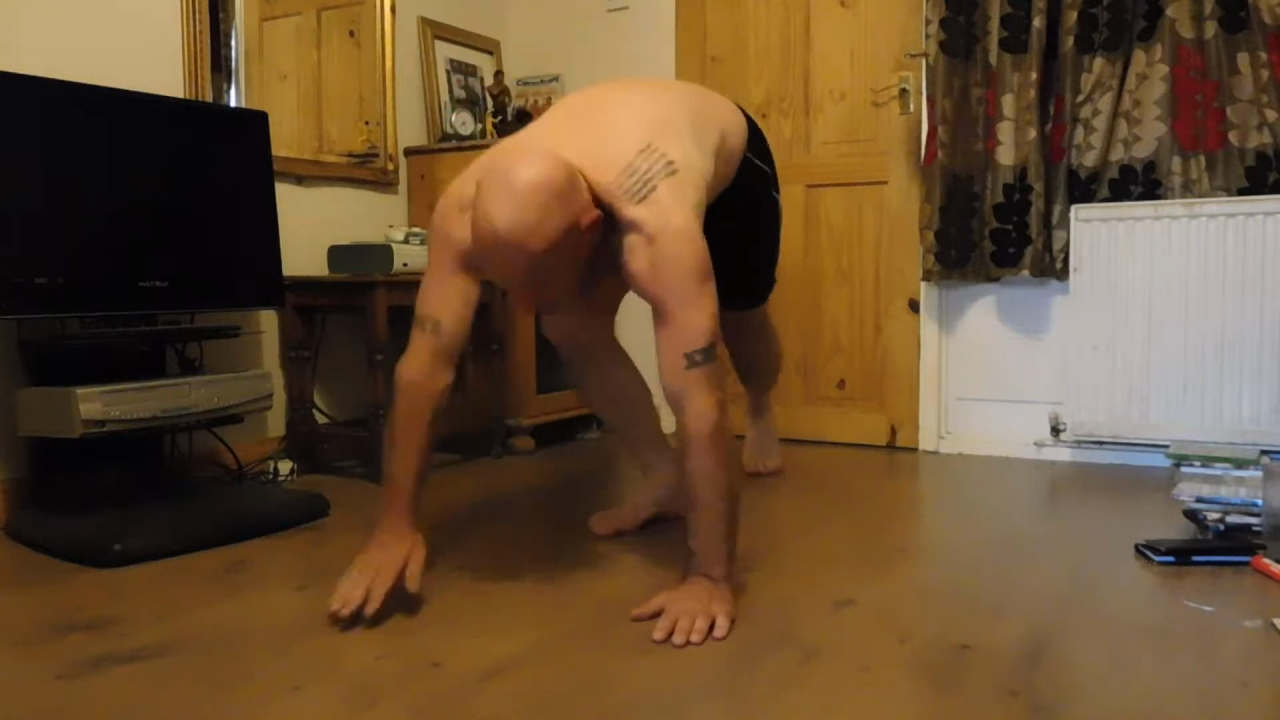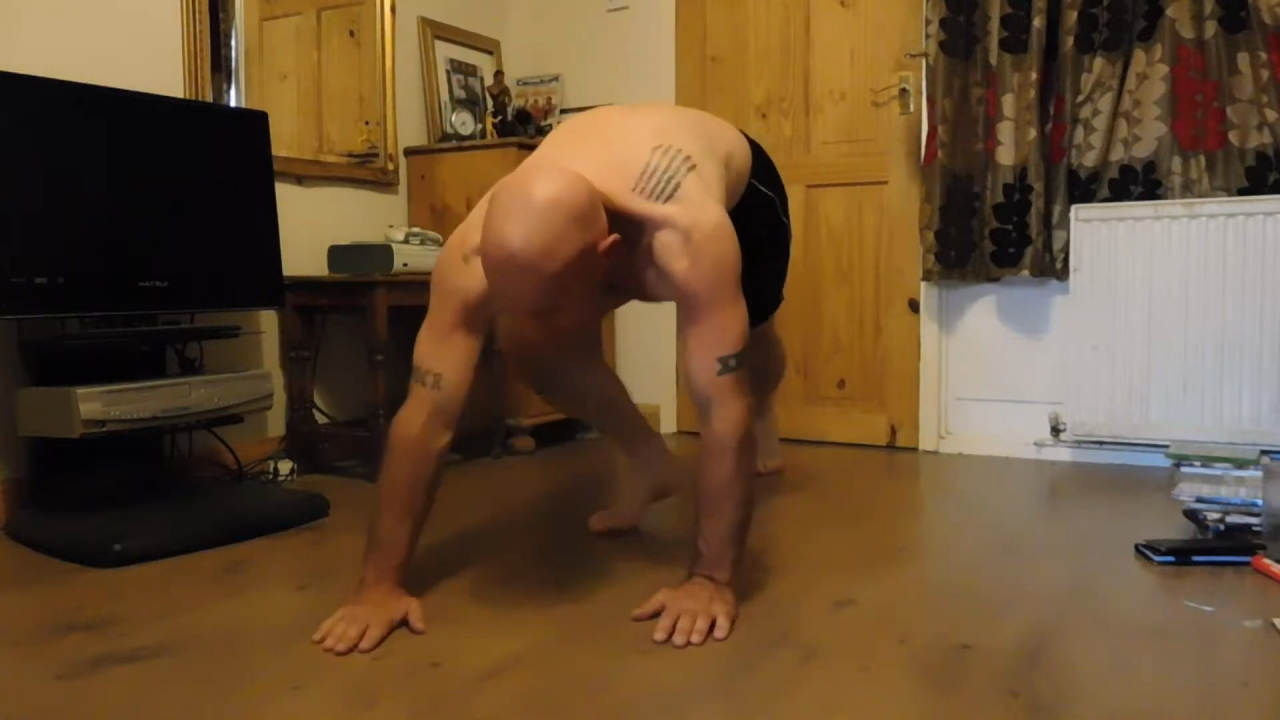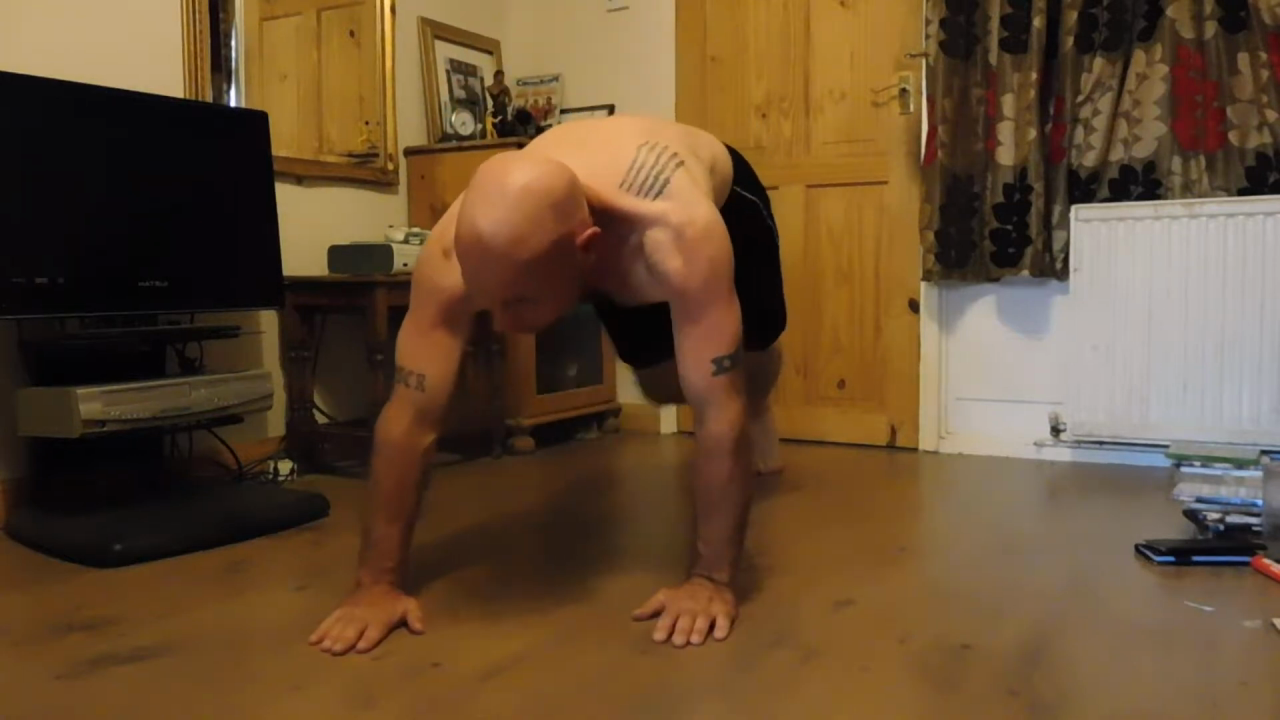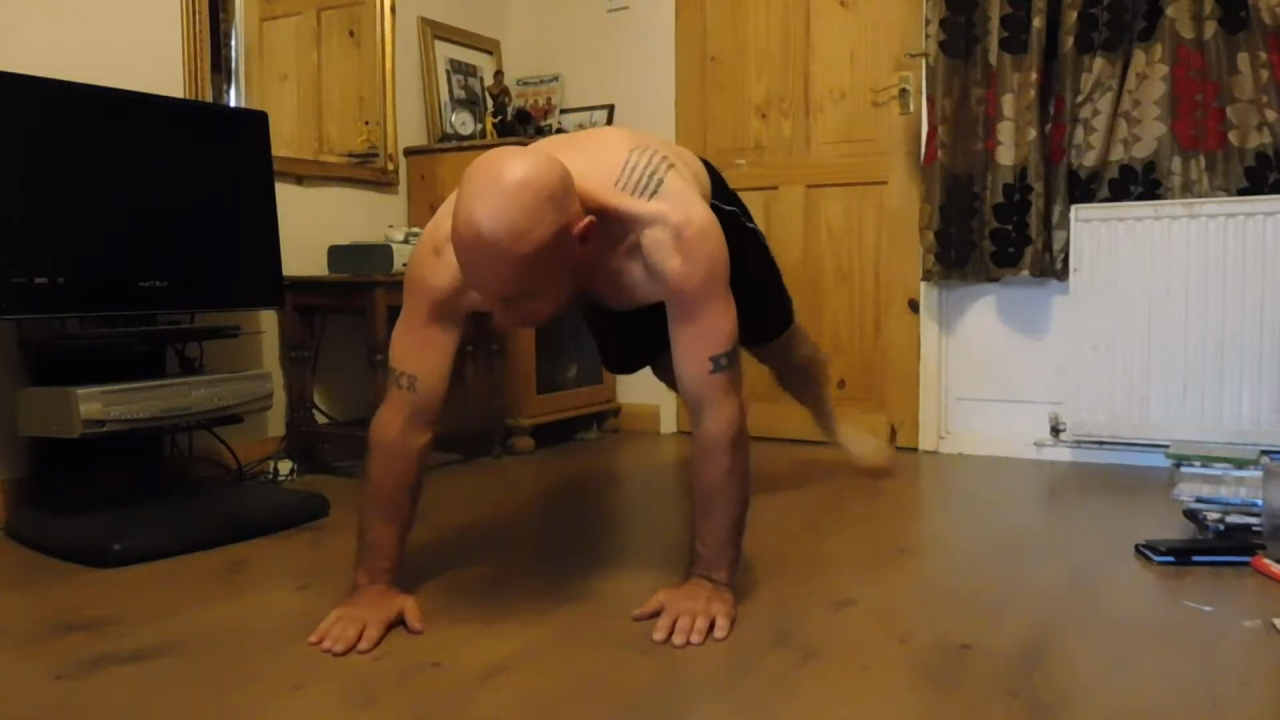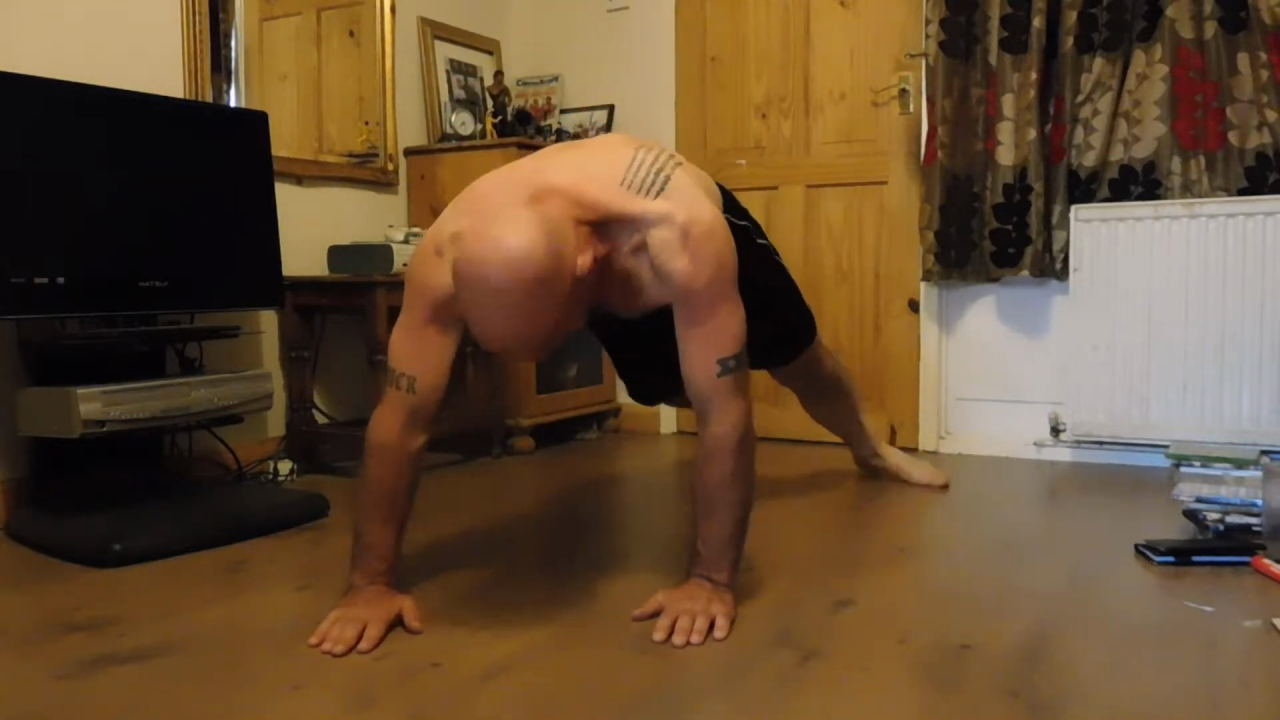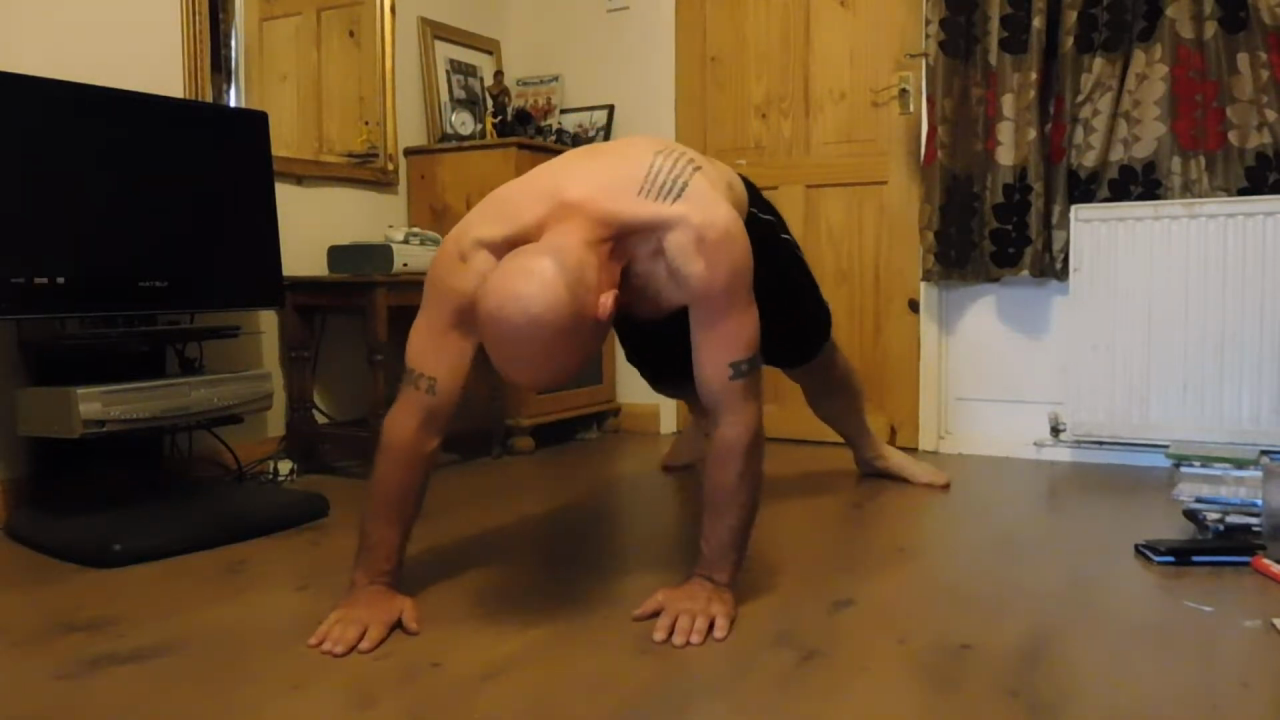
dt=0.5s
person 1, frame 1
left shoulder: (655, 231)
right shoulder: (468, 209)
left elbow: (697, 405)
right elbow: (424, 367)
left wrist: (709, 577)
right wrist: (394, 527)
left hip: (731, 159)
left knee: (741, 321)
right knee: (571, 331)
left ankle: (761, 415)
right ankle: (665, 478)
person 1, frame 2
left shoulder: (687, 236)
right shoulder: (475, 254)
left elbow: (723, 412)
right elbow: (424, 419)
left wrist: (711, 578)
right wrist: (380, 581)
left hip: (738, 183)
left knee: (749, 337)
right knee: (526, 347)
left ankle: (764, 418)
right ankle: (650, 464)
person 1, frame 3
left shoulder: (680, 232)
right shoulder: (456, 249)
left elbow: (719, 413)
right elbow: (409, 417)
left wrist: (711, 579)
right wrist: (377, 581)
left hip: (722, 194)
left knee: (753, 348)
right knee: (663, 385)
left ankle: (760, 413)
person 1, frame 4
left shoulder: (675, 232)
right shoulder: (449, 249)
left elbow: (716, 409)
right elbow: (405, 416)
left wrist: (710, 579)
right wrist: (374, 581)
left hip: (703, 204)
left knee: (774, 344)
right knee: (673, 371)
left ankle: (832, 422)
person 1, frame 5
left shoulder: (684, 234)
right shoulder: (451, 250)
left elbow: (724, 412)
right elbow: (401, 417)
left wrist: (711, 579)
right wrist: (371, 582)
left hip: (717, 235)
left knee: (799, 362)
right knee: (669, 392)
left ankle: (868, 450)
person 1, frame 6
left shoulder: (702, 238)
right shoulder: (475, 255)
left elbow: (739, 413)
right elbow: (415, 417)
left wrist: (712, 580)
right wrist: (373, 582)
left hip: (743, 229)
right hip: (635, 257)
left knee: (813, 360)
right knee: (675, 378)
left ankle: (868, 449)
right ankle: (700, 425)
